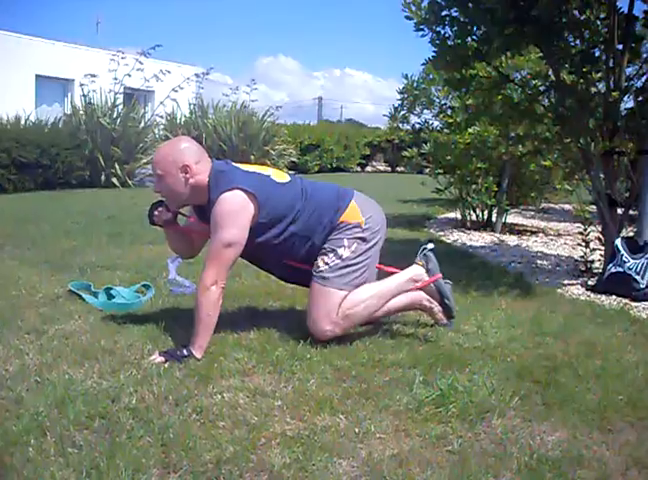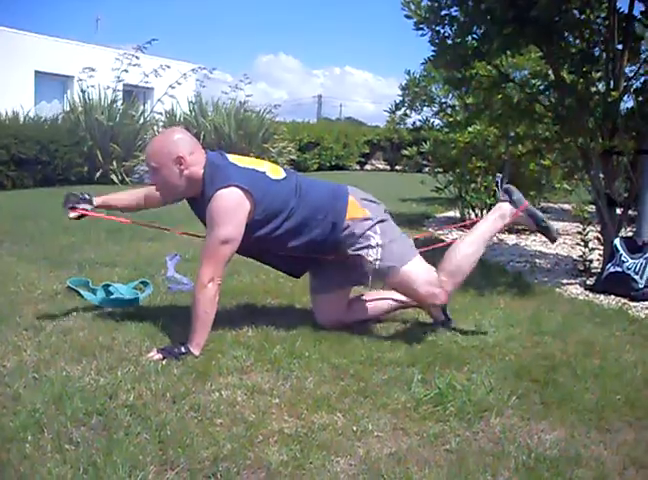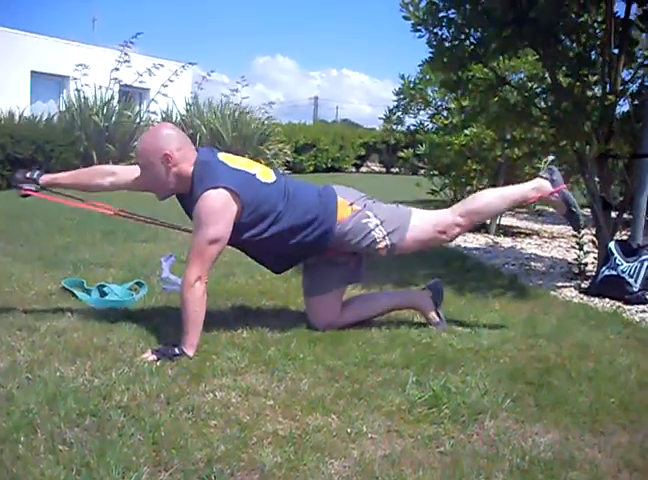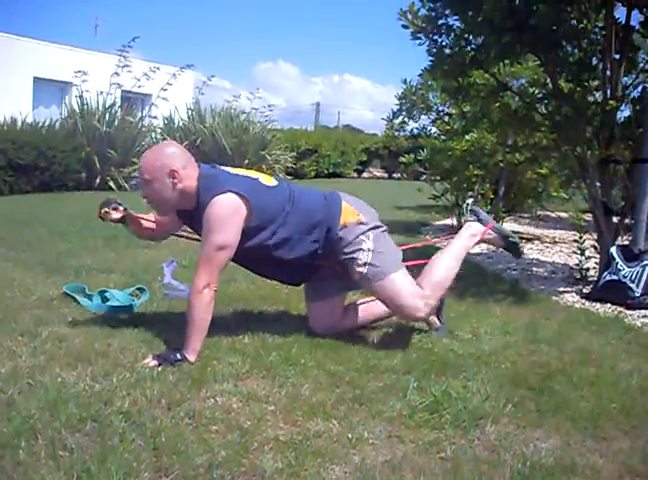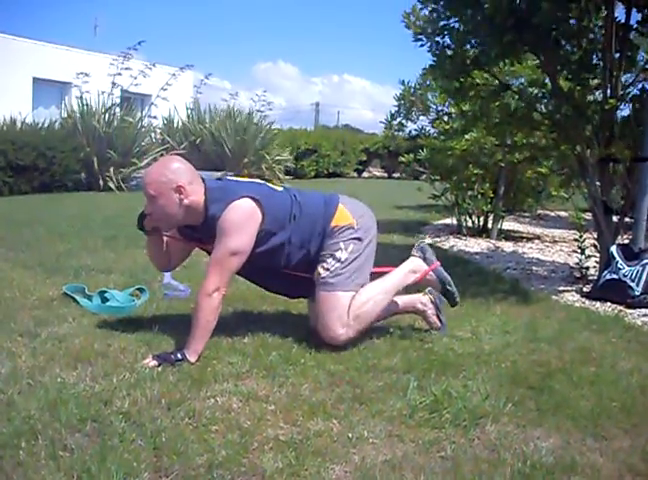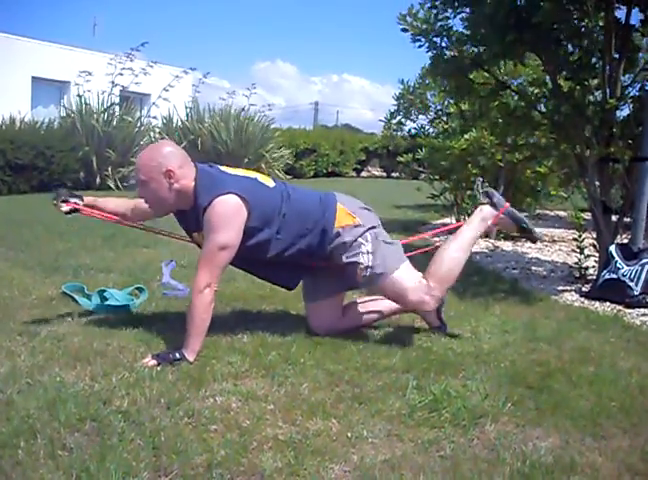
dt=0.4s
person 1, frame 1
left shoulder: (230, 200)
right shoulder: (208, 192)
left elbow: (212, 283)
right elbow: (188, 249)
left wrist: (194, 350)
right wrist: (167, 223)
left hip: (353, 220)
right hip: (343, 220)
left knee: (324, 326)
right knee: (344, 313)
left ankle: (415, 275)
right ankle: (423, 298)
person 1, frame 2
left shoulder: (226, 196)
right shoulder: (198, 177)
left elbow: (208, 281)
right elbow: (145, 198)
left wrist: (192, 347)
right wrist: (96, 202)
left hip: (352, 219)
right hip: (335, 225)
left knee: (435, 289)
right knee: (329, 317)
left ankle: (504, 211)
right ankle: (418, 298)
person 1, frame 3
left shoulder: (213, 196)
right shoulder: (191, 164)
left elbow: (195, 280)
right elbow: (109, 175)
left wrist: (186, 347)
right wrist: (43, 179)
left hip: (344, 220)
right hip: (327, 231)
left knee: (450, 224)
right knee: (325, 320)
left ankle: (543, 187)
right ankle: (419, 298)
person 1, frame 4
left shoulder: (222, 203)
right shoulder: (189, 193)
left elbow: (204, 286)
right elbow: (155, 230)
left wrist: (188, 354)
right wrist: (126, 218)
left hip: (345, 224)
right hip: (327, 238)
left knee: (417, 304)
right knee: (325, 324)
left ankle: (474, 230)
right ankle: (419, 306)
person 1, frame 5
left shoulder: (236, 211)
right shoulder: (190, 214)
left elbow: (213, 290)
right elbow: (164, 263)
left wrist: (188, 354)
right wrist: (151, 231)
left hip: (345, 223)
right hip: (328, 231)
left knee: (336, 332)
right knee: (329, 321)
left ankle: (415, 268)
right ankle: (420, 302)
person 1, frame 6
left shoulder: (222, 204)
right shoulder: (185, 192)
left elbow: (205, 286)
right elbow: (132, 210)
left wrist: (187, 353)
right wrist: (84, 201)
left hip: (345, 226)
right hip: (326, 239)
left knee: (424, 295)
right knee: (325, 324)
left ankle: (486, 214)
right ankle: (423, 307)
